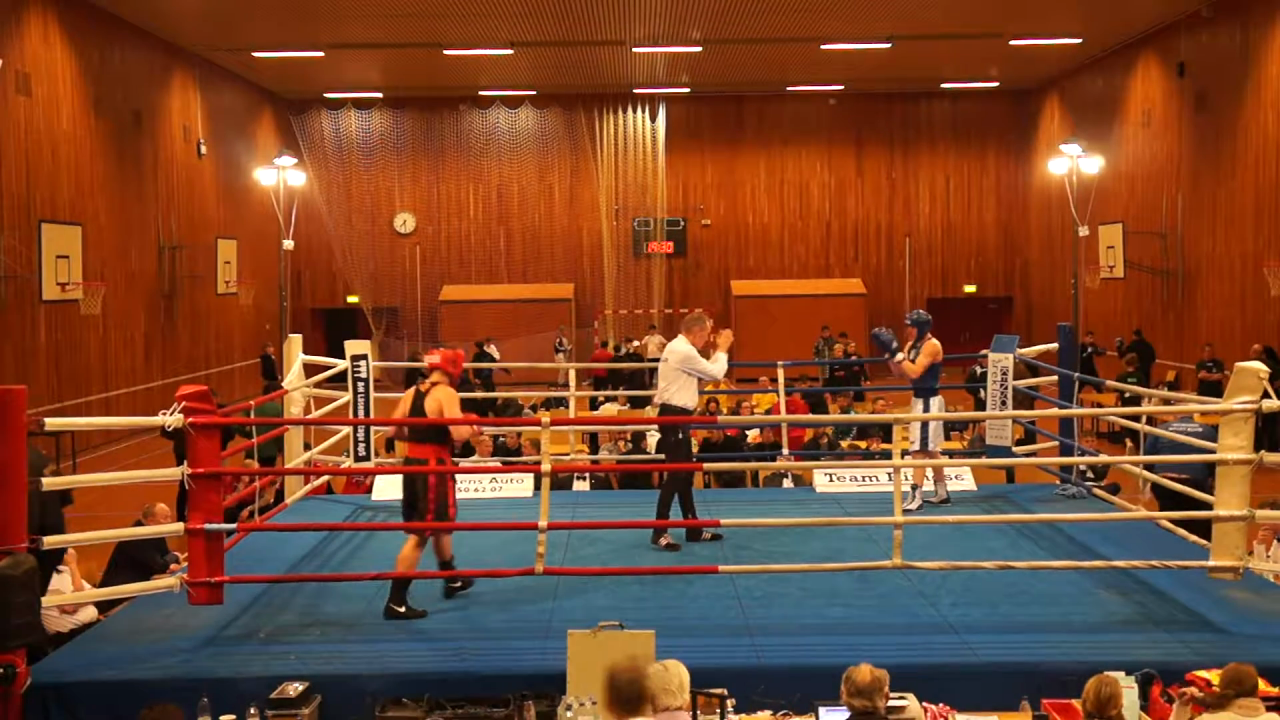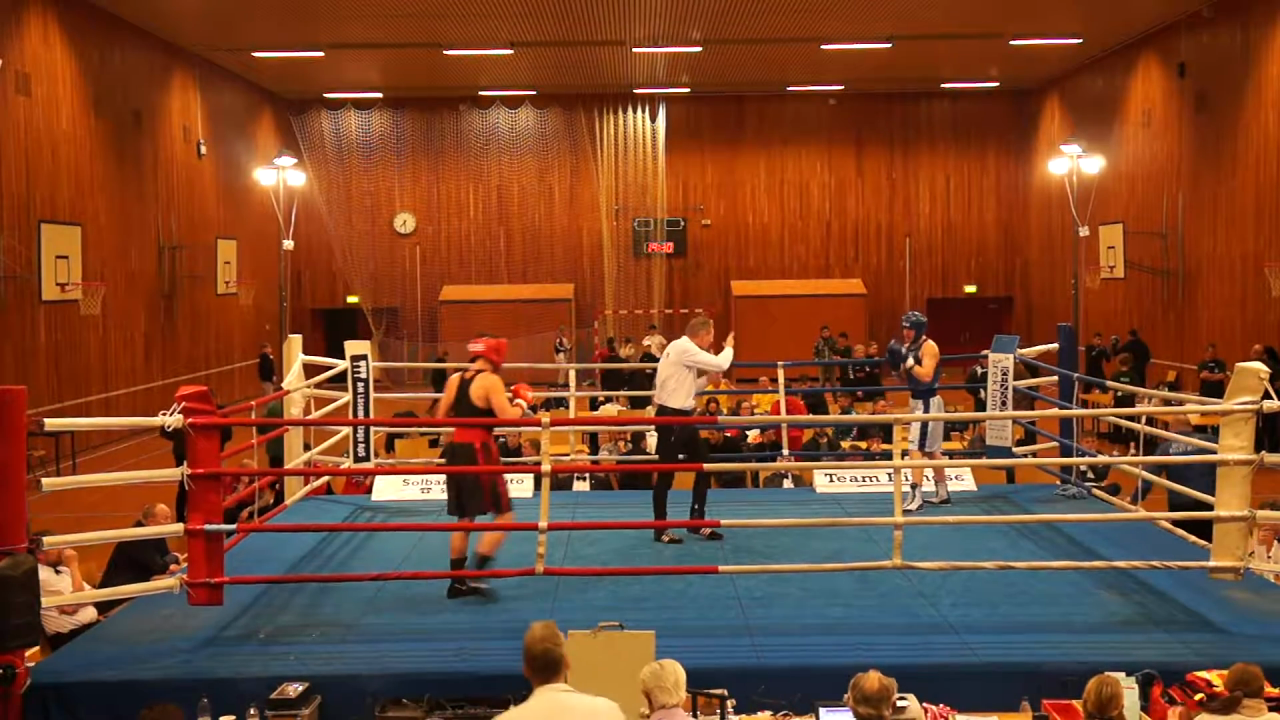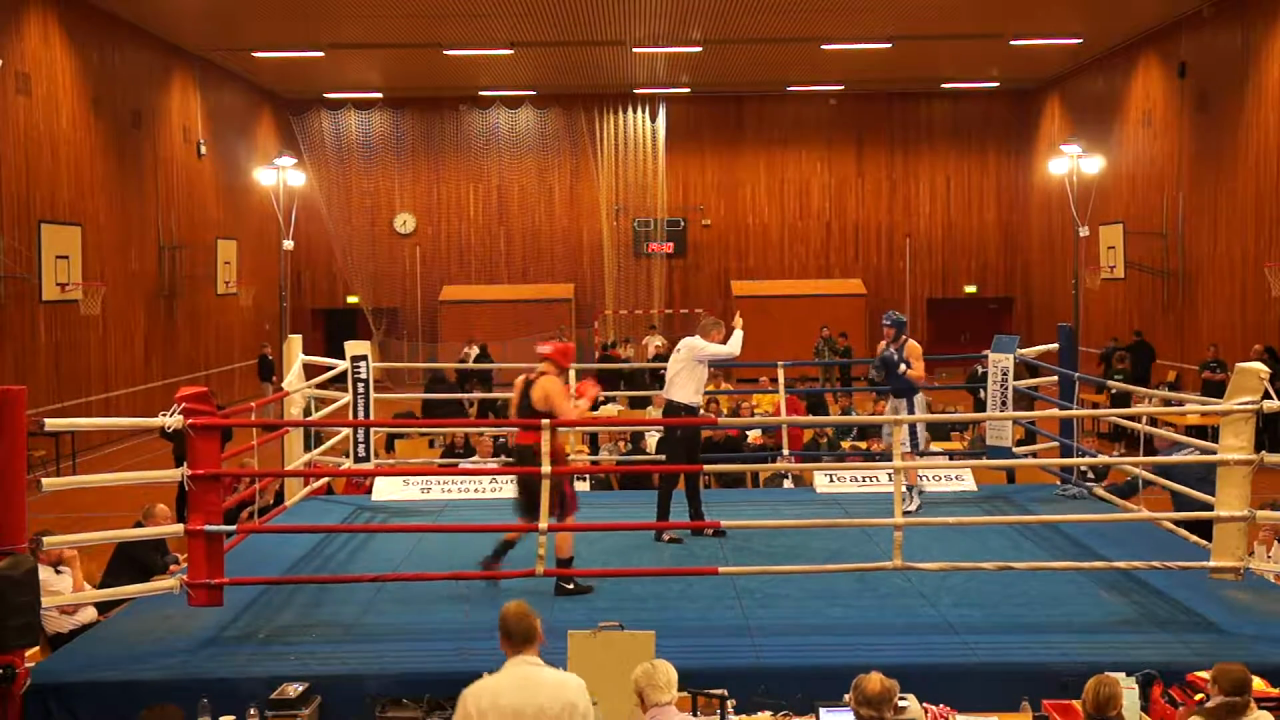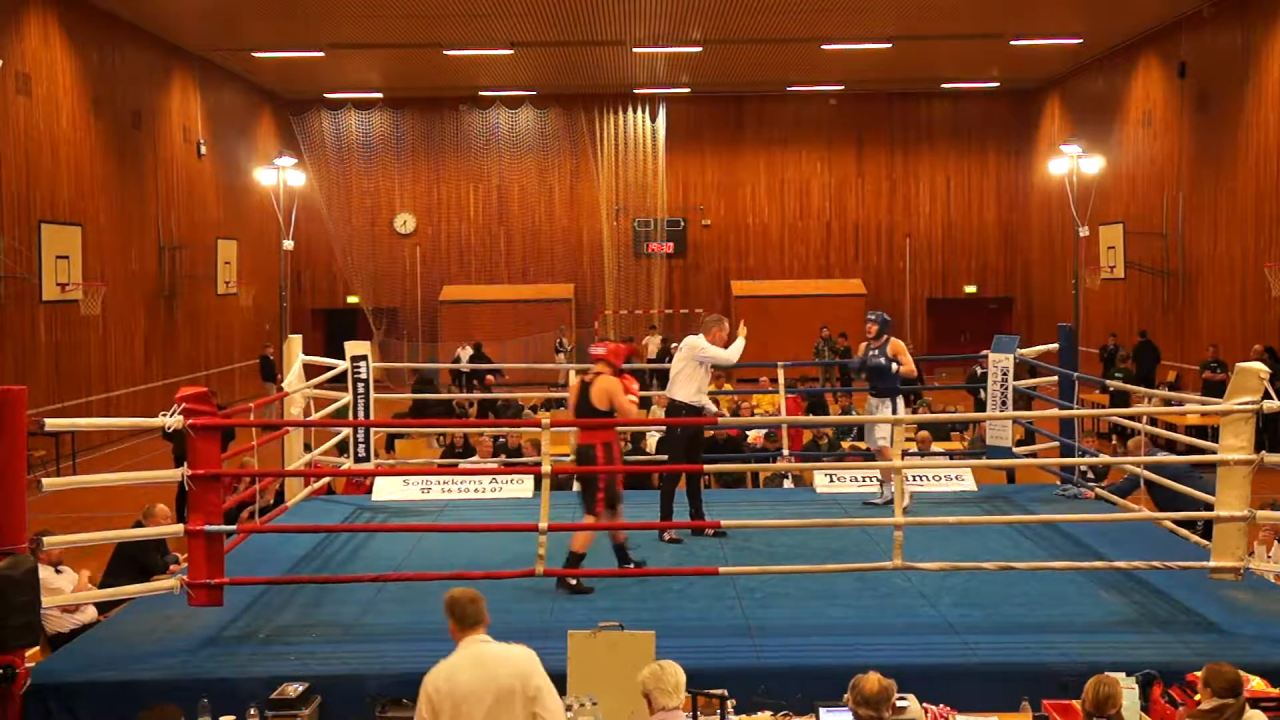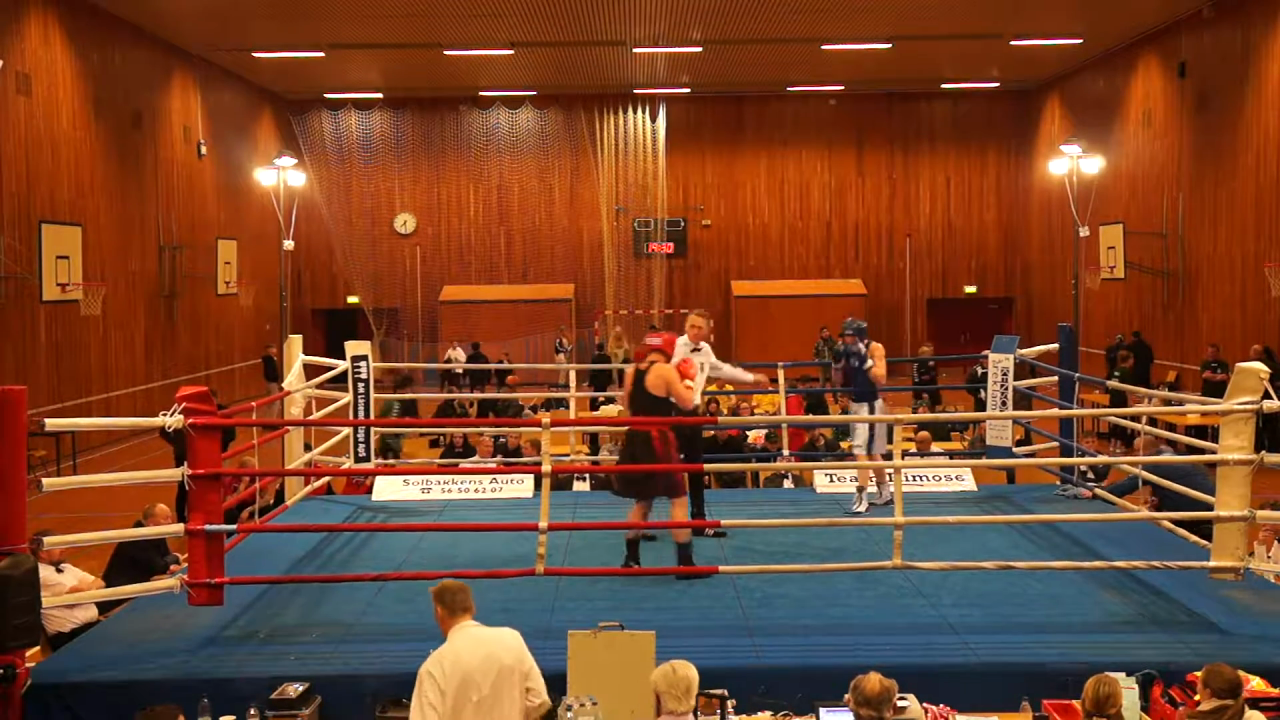
dt=0.4s
person 1, frame 1
left shoulder: (412, 393)
right shoulder: (446, 394)
right elbow: (459, 434)
right wrist: (472, 426)
left hip: (413, 463)
right hip: (434, 466)
left knee: (440, 524)
right knee: (420, 536)
left ankle: (452, 580)
right ankle: (396, 602)
person 1, frame 2
left shoulder: (455, 380)
right shoulder: (491, 381)
left elbow: (441, 417)
right elbow: (508, 417)
right wrist: (522, 401)
left hip: (455, 448)
right hip: (479, 449)
left knee: (464, 518)
right knee: (503, 515)
left ankle: (458, 581)
right ankle: (477, 574)
person 1, frame 3
left shoulder: (521, 381)
right shoulder: (552, 384)
right elbow: (568, 420)
right wrist: (585, 399)
left hip: (522, 447)
right hip: (543, 451)
left knee: (530, 516)
right knee: (566, 516)
left ankle: (494, 558)
right ankle: (565, 581)
person 1, frame 4
left shoulder: (577, 383)
right shoulder: (610, 383)
right elbow: (631, 417)
right wrist: (632, 394)
left hip: (584, 446)
right hip: (602, 449)
left knee: (613, 506)
right knee: (595, 514)
left ankle: (625, 560)
right ankle: (568, 575)
person 1, frame 5
left shoulder: (631, 371)
right shoulder: (666, 370)
right elbow: (687, 404)
right wrist: (689, 379)
left hip: (634, 437)
right hip: (657, 437)
left knee: (642, 501)
right knee: (679, 499)
left ankle: (631, 559)
right ankle: (684, 564)
person 2, frame 1
left shoulder: (678, 348)
right shoulder: (685, 351)
left elbow: (704, 371)
right elbow: (715, 374)
left wrist: (718, 350)
right wrist: (722, 351)
left hip: (676, 415)
right hip: (674, 416)
left knee: (685, 474)
right knee: (676, 474)
left ankle: (693, 529)
right ankle: (660, 530)
person 2, frame 2
left shoulder: (683, 350)
right shoulder: (683, 348)
right elbow: (720, 364)
left wrist: (707, 378)
right wrist: (729, 347)
left hip: (681, 416)
right hip: (670, 417)
left knee: (702, 464)
right knee: (666, 474)
left ankle: (697, 520)
right ankle: (660, 529)
person 2, frame 3
left shoulder: (695, 350)
right shoulder: (692, 346)
right elbow: (732, 351)
left wrist: (701, 413)
right wrist: (738, 329)
left hip: (688, 413)
right hip: (678, 413)
left knee: (693, 470)
right knee: (672, 471)
left ankle: (698, 523)
right ankle: (662, 528)
person 2, frame 4
left shoulder: (701, 349)
right shoulder: (693, 344)
right elbow: (730, 357)
left wrist: (714, 411)
right wrist: (741, 337)
left hip: (693, 413)
right hip: (680, 412)
left knee: (695, 469)
right knee: (675, 469)
left ankle: (698, 522)
right ankle: (665, 526)
person 2, frame 5
left shoulder: (705, 350)
right shoulder: (674, 347)
left elbow: (723, 369)
left wrist: (751, 378)
left hip: (691, 414)
left knee: (696, 469)
left ankle: (699, 521)
person 3, frame 1
left shoulder: (932, 346)
right shoulder: (911, 344)
left elbow: (914, 373)
right elbow: (898, 372)
left wrist: (896, 352)
right wrist: (888, 351)
left hip: (929, 401)
right hip: (919, 399)
left knee: (920, 448)
right knee: (930, 448)
left ankle: (916, 497)
right ankle: (942, 493)
person 3, frame 2
left shoulder: (929, 347)
right shoulder: (907, 347)
left elbow: (926, 376)
right elbow: (906, 379)
left wrist: (906, 360)
right wrist: (895, 365)
left hip: (927, 402)
right hip: (916, 400)
left knee: (916, 448)
right knee: (931, 449)
left ankle: (916, 497)
right ankle: (942, 494)
person 3, frame 3
left shoulder: (912, 346)
right shoulder: (883, 346)
left elbow: (920, 378)
right elbow: (879, 377)
left wrist: (899, 366)
right wrist: (879, 369)
left hip: (910, 400)
right hip: (895, 399)
left knee: (907, 449)
right knee: (889, 445)
left ankle: (913, 497)
right ankle: (912, 486)
person 3, frame 4
left shoulder: (895, 344)
right shoulder: (863, 347)
left elbow: (912, 371)
right elbow: (862, 375)
left wrist: (889, 366)
right wrist: (859, 369)
left hip: (891, 400)
right hip: (873, 399)
left knee: (886, 446)
right knee: (877, 448)
left ankle: (902, 492)
right ankle: (886, 493)
person 3, frame 5
left shoulder: (875, 348)
right shoulder: (846, 349)
left elbow: (880, 379)
right elbow: (839, 380)
left wrist: (864, 360)
right wrist: (840, 361)
left hip: (870, 404)
right hip: (855, 403)
left knee: (861, 452)
right knee: (871, 452)
left ankle: (861, 499)
right ankle: (885, 493)
